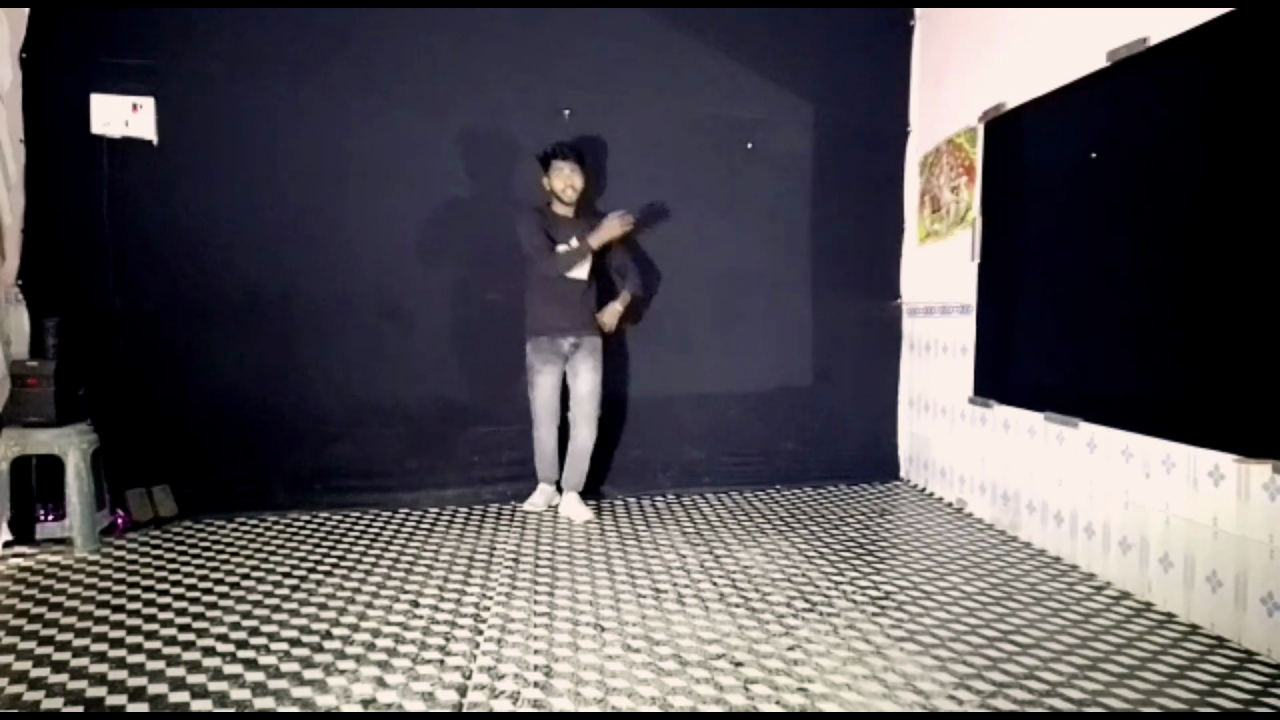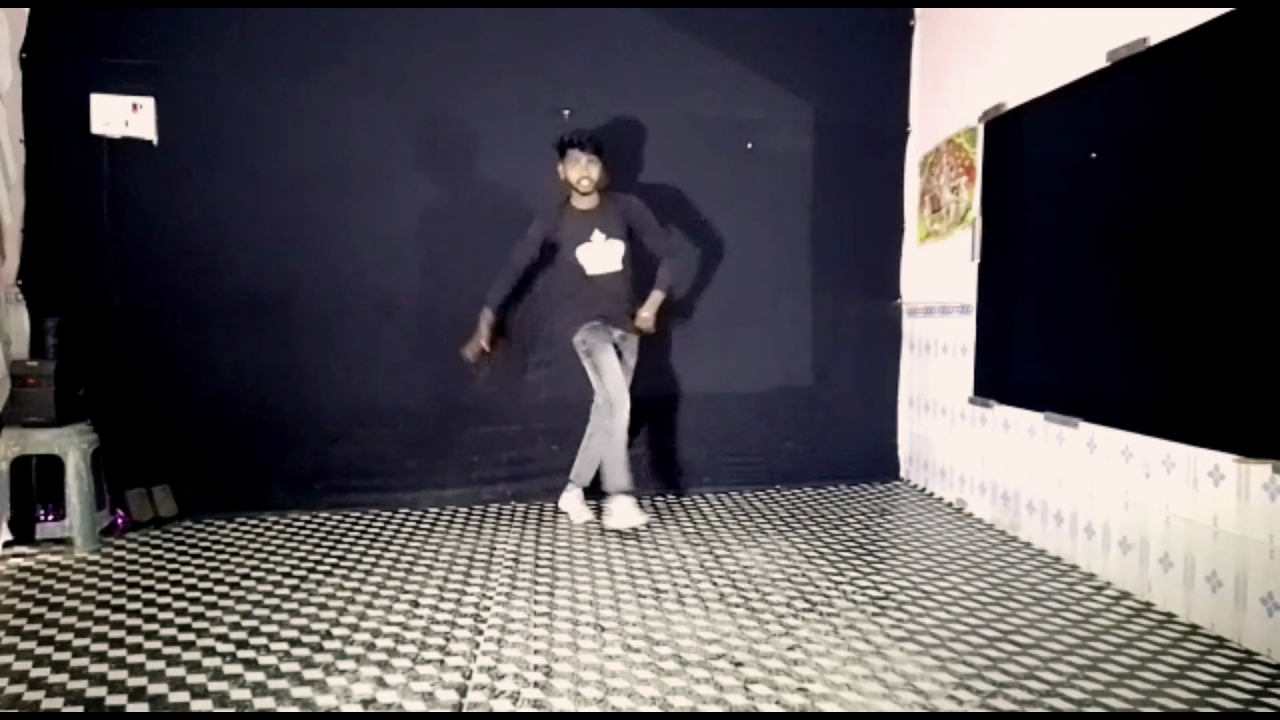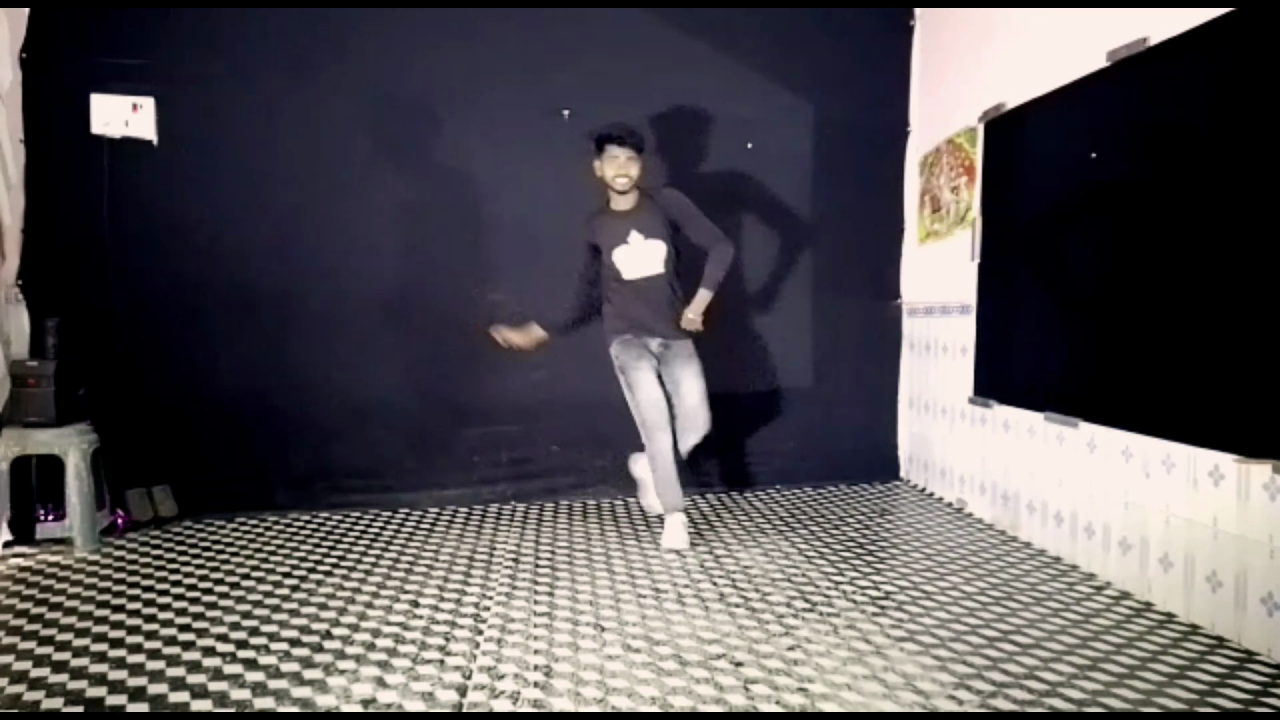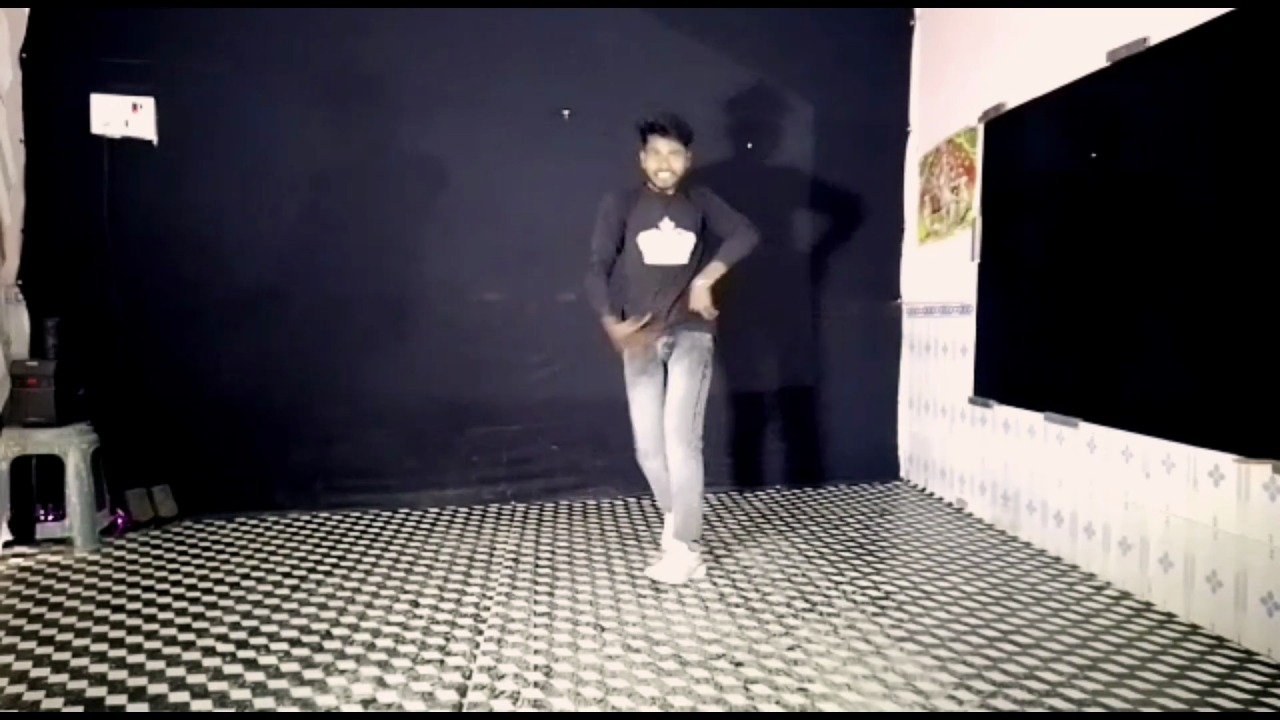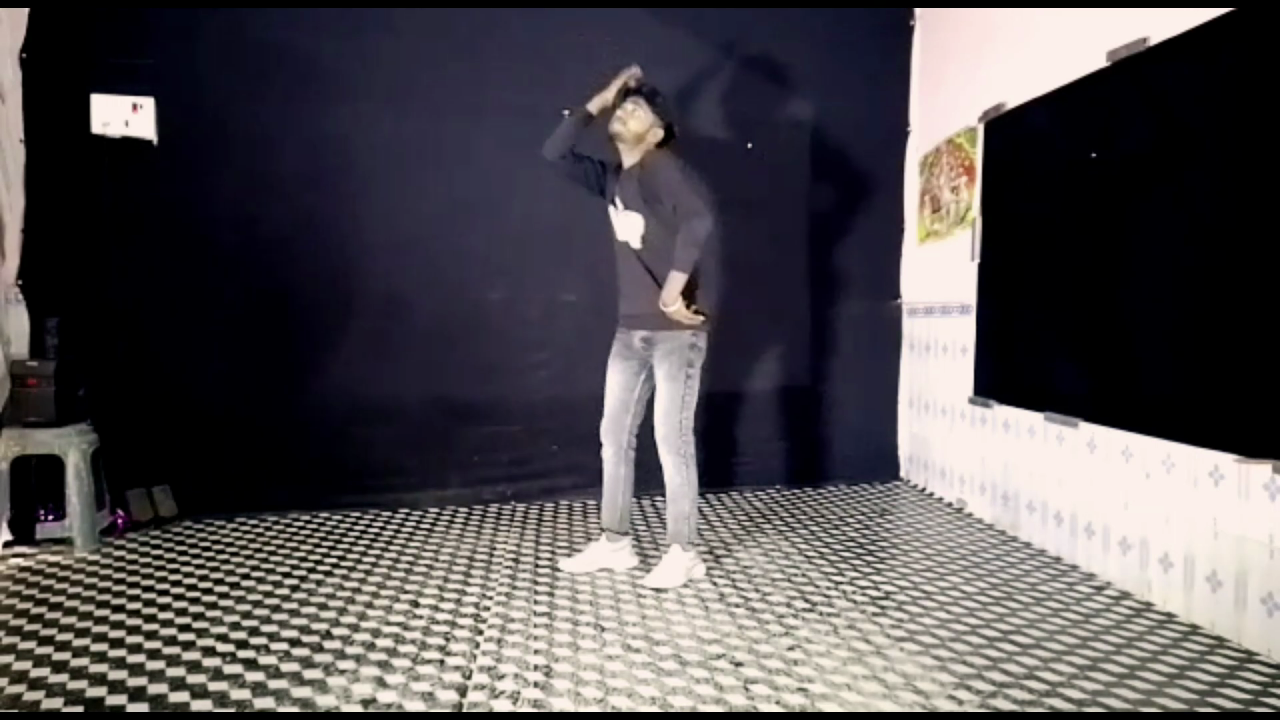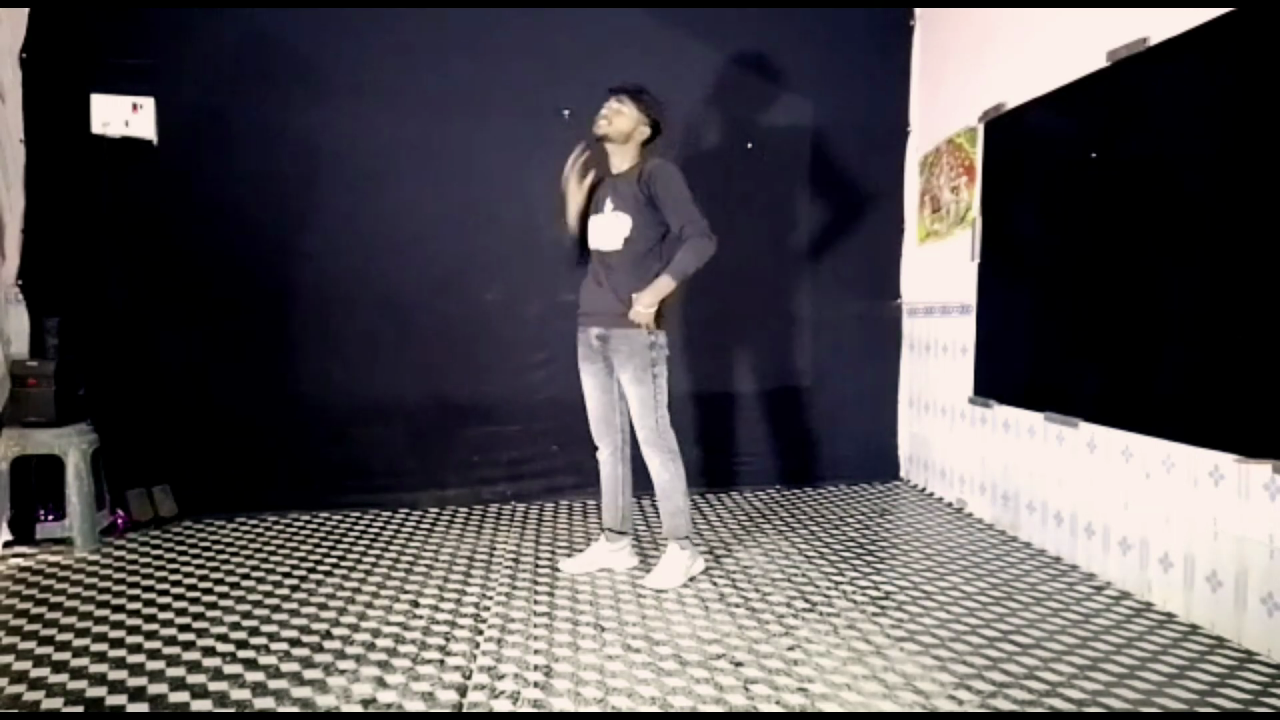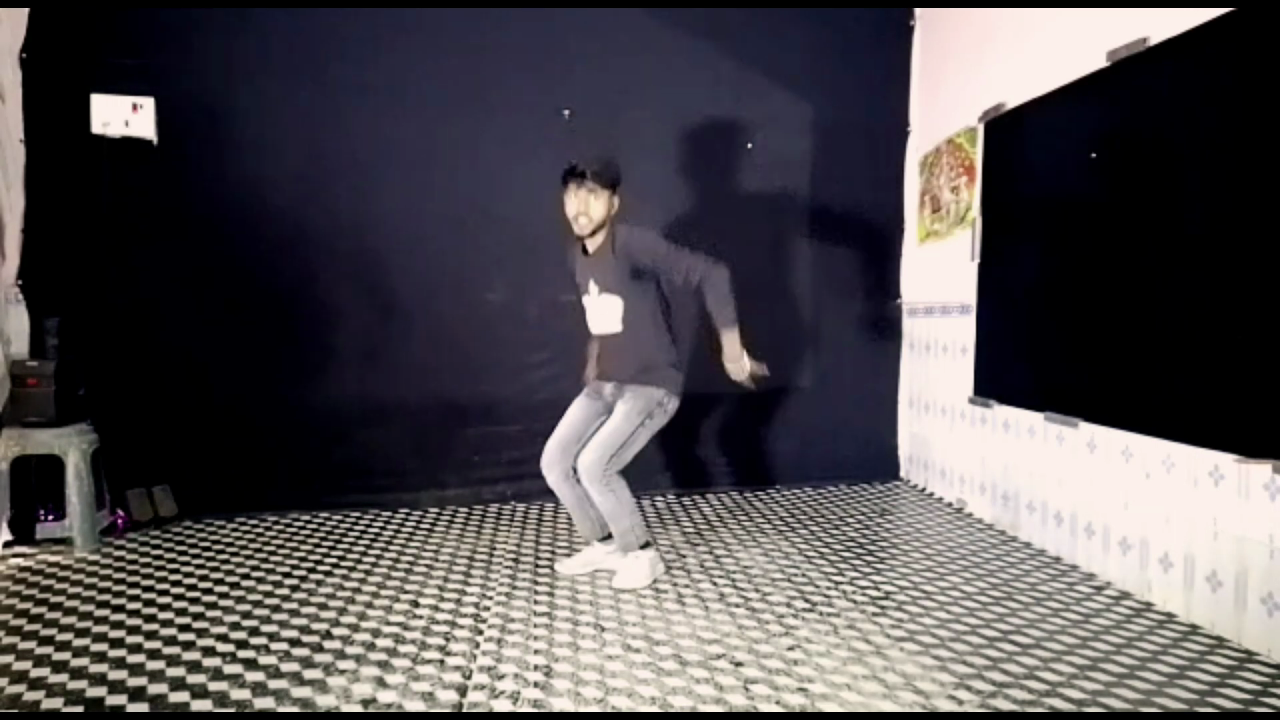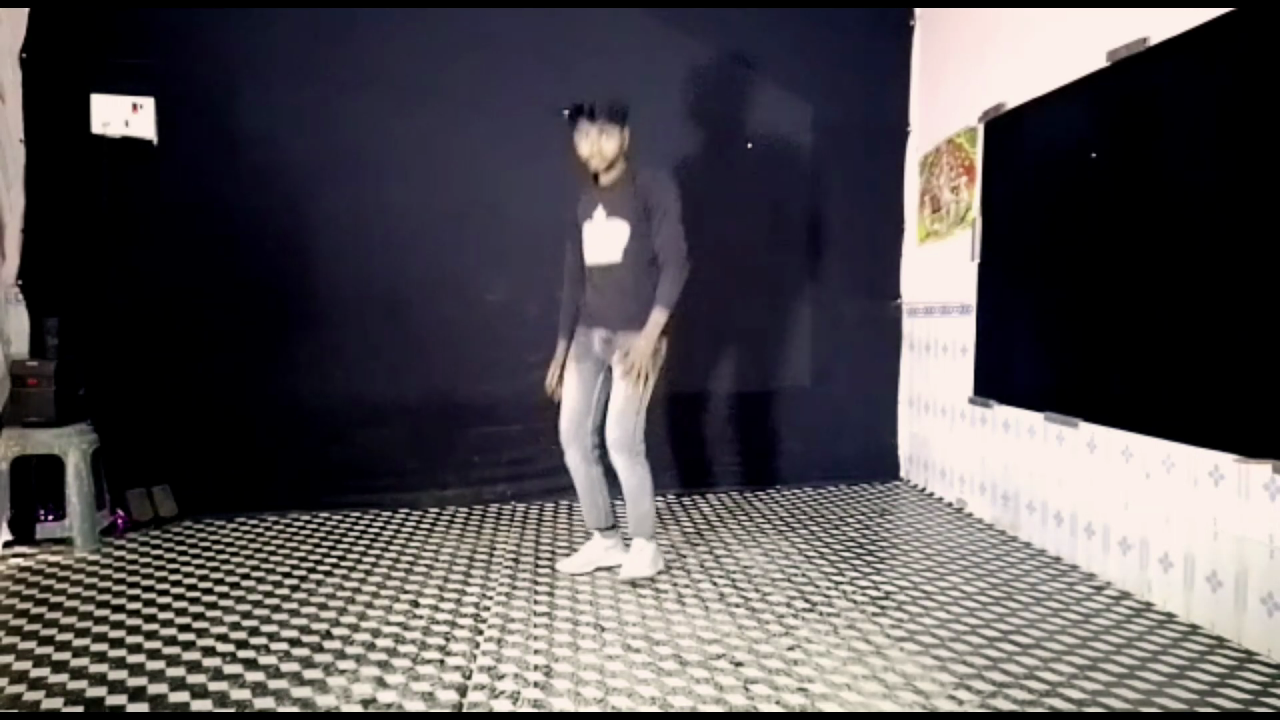
dt=0.4s
person 1, frame 1
left shoulder: (594, 224)
right shoulder: (532, 220)
left elbow: (627, 272)
right elbow: (545, 264)
left wrist: (619, 303)
right wrist: (596, 241)
left hip: (586, 336)
right hip: (544, 336)
left knee: (585, 419)
right knee: (545, 419)
left ankle: (572, 494)
right ankle: (546, 486)
person 1, frame 2
left shoulder: (626, 207)
right shoulder: (551, 222)
left elbow: (674, 251)
right elbow: (515, 267)
left wrist: (653, 303)
right wrist: (486, 319)
left hip: (626, 326)
right hip: (586, 325)
left knee: (606, 408)
right knee: (618, 403)
left ankle: (574, 492)
right ankle: (619, 495)
person 1, frame 3
left shoulder: (667, 203)
right shoulder: (596, 228)
left elbow: (720, 246)
right elbow: (588, 299)
left wrist: (700, 302)
right wrist: (540, 332)
left hip: (675, 333)
right hip: (627, 338)
left knee: (697, 422)
right knee: (655, 424)
left ankle: (650, 466)
right ankle: (674, 515)
person 1, frame 4
left shoulder: (700, 201)
right shoulder: (618, 205)
left elbow: (744, 233)
right elbow: (596, 272)
left wrist: (705, 279)
right wrist: (613, 324)
left hip: (690, 334)
right hip: (642, 341)
left knee: (680, 438)
right knee: (648, 444)
left ankle: (686, 548)
right ankle: (674, 519)
person 1, frame 5
left shoulder: (661, 170)
right shoulder: (611, 176)
left elbow: (699, 219)
right elbow: (555, 153)
left wrist: (674, 288)
right wrist: (597, 103)
left hip: (676, 332)
right hip: (633, 330)
left knee: (671, 440)
right knee: (614, 434)
left ankle: (684, 552)
right ankle: (615, 542)
person 1, frame 6
left shoulder: (658, 175)
right shoulder: (597, 186)
left elbow: (701, 240)
left wrist: (655, 293)
right wrist: (574, 212)
left hip: (635, 331)
right hip: (591, 329)
left knee: (653, 439)
right knee: (608, 442)
left ankle: (681, 548)
right ankle: (615, 542)
person 1, frame 7
left shoulder: (633, 244)
right shoulder: (579, 255)
left elbow: (709, 275)
left wrist: (731, 346)
left hip: (652, 386)
right hip: (605, 384)
left knee: (595, 465)
right knee: (554, 462)
left ankle: (642, 553)
right ankle: (603, 544)
person 1, frame 8
left shoulder: (652, 186)
right shoulder: (585, 203)
left elbow: (675, 262)
left wrist: (651, 334)
right wrist: (562, 351)
left hip: (635, 335)
right hip: (590, 336)
left knee: (621, 441)
right knee: (573, 437)
left ankle: (645, 543)
right ankle: (604, 539)
